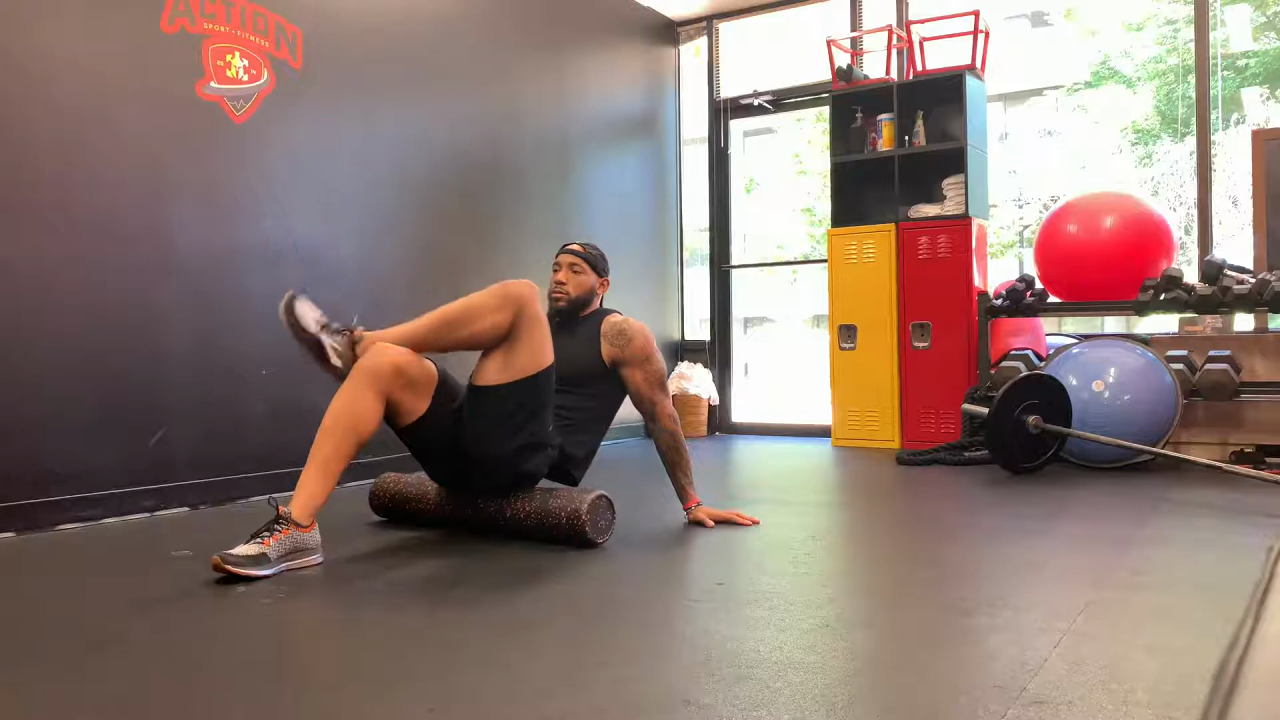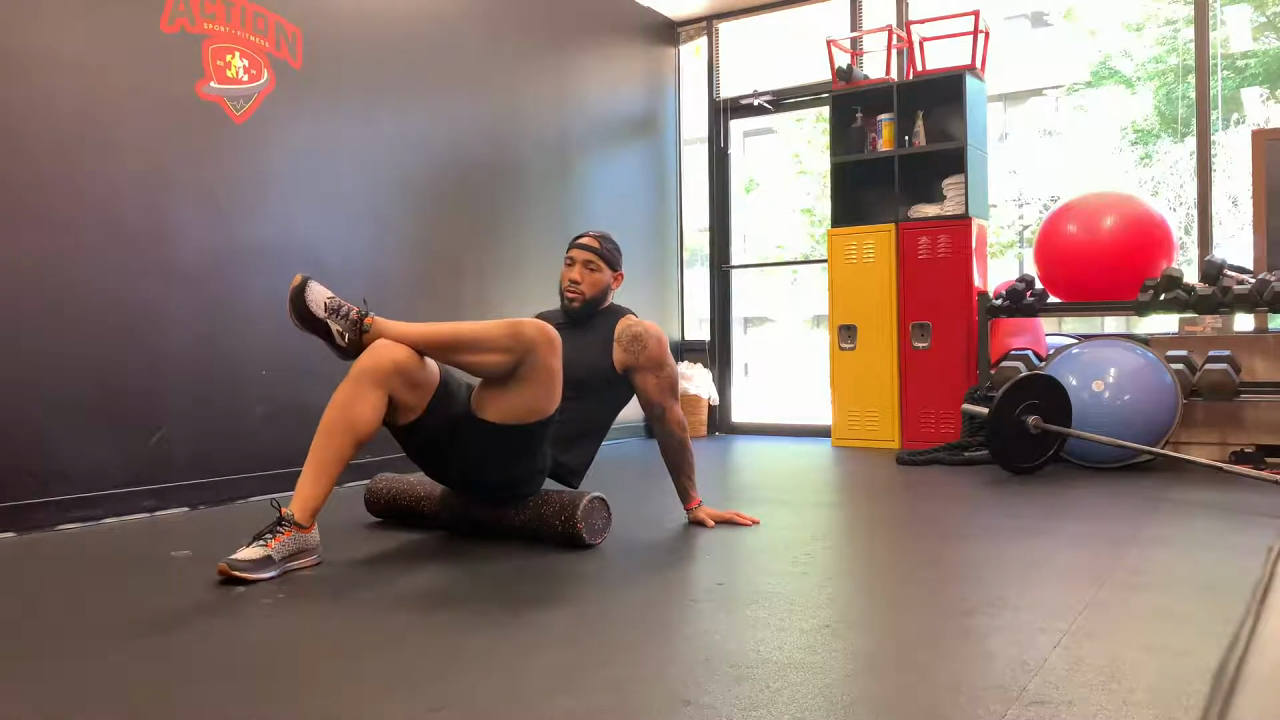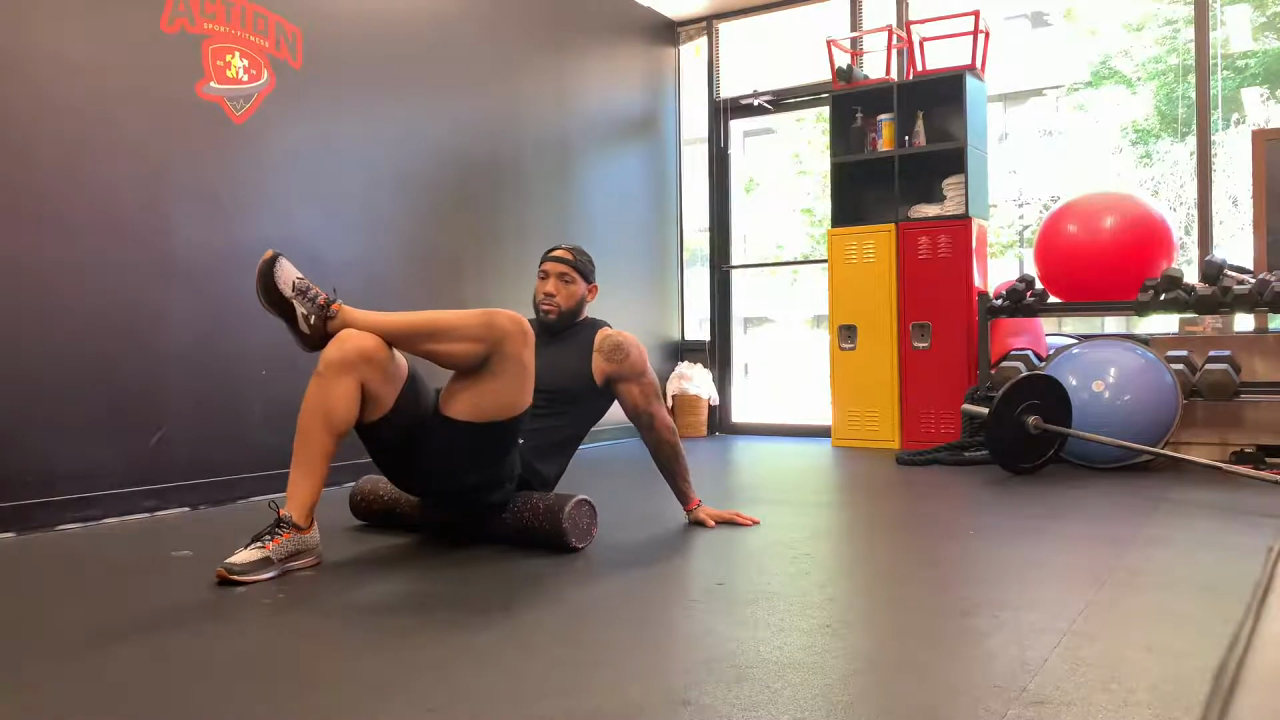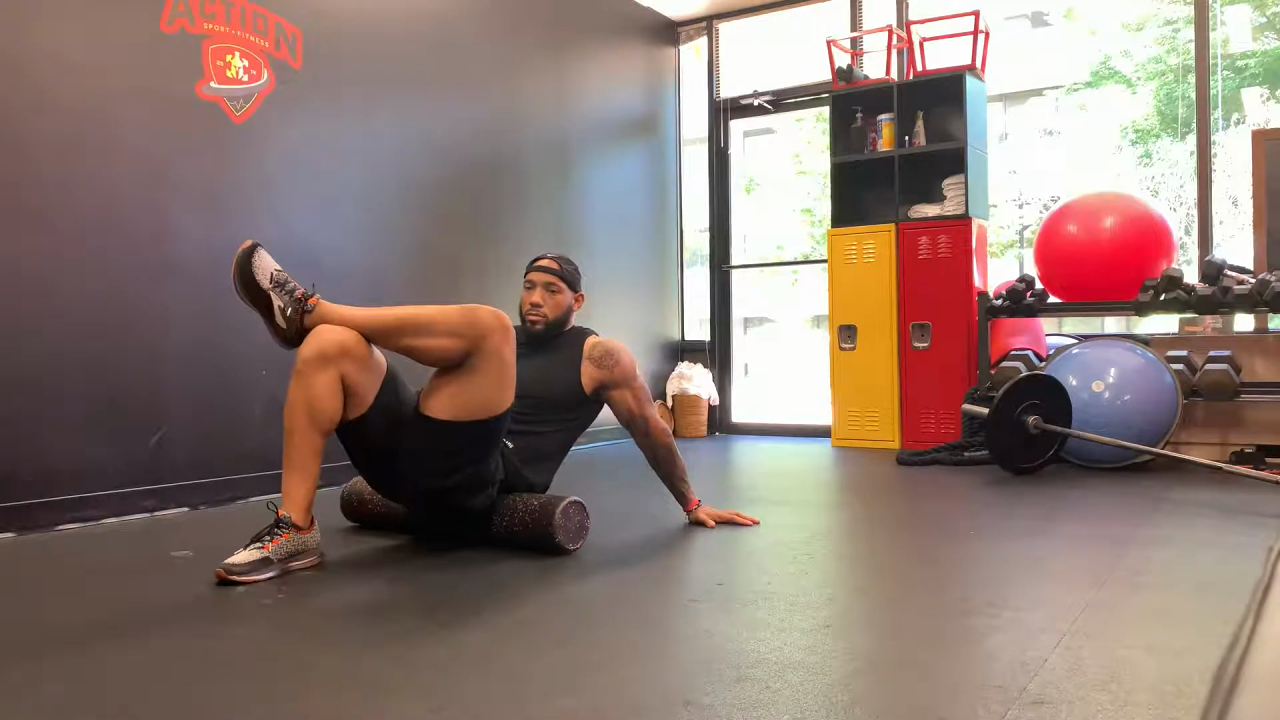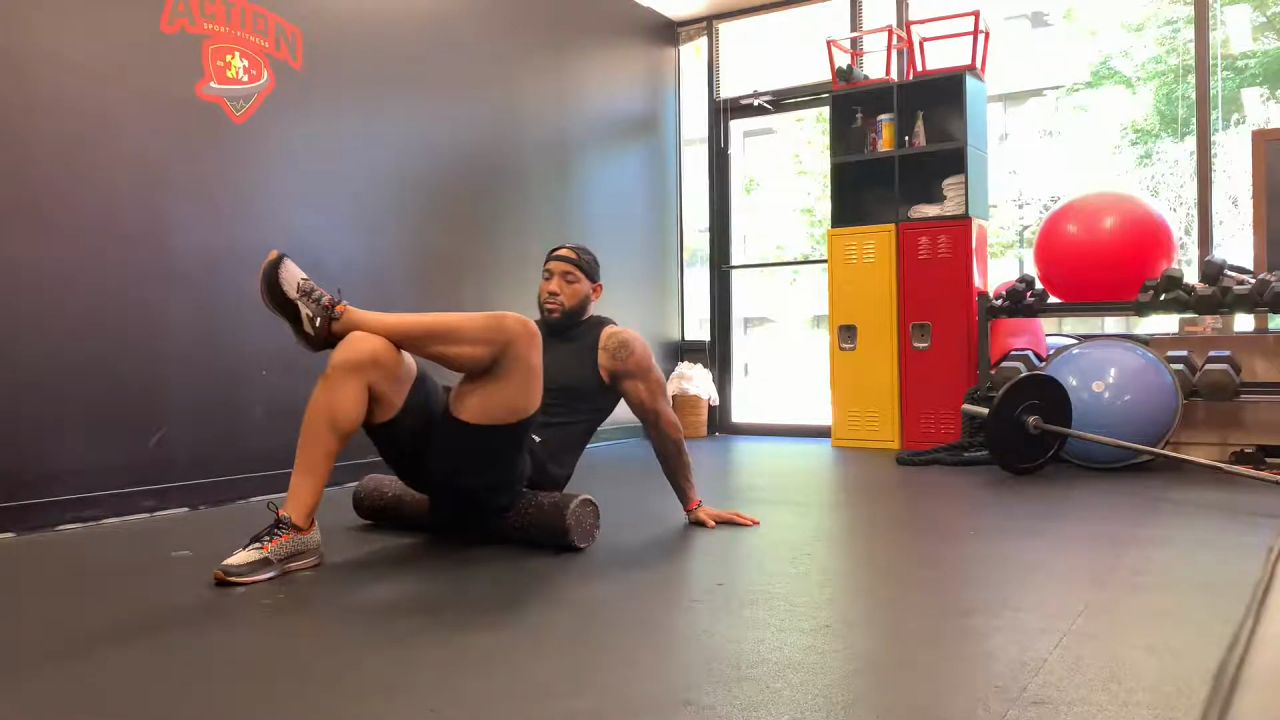
dt=0.7s
person 1, frame 1
left shoulder: (621, 334)
right shoulder: (542, 332)
left elbow: (661, 415)
left wrist: (691, 502)
left hip: (518, 454)
right hip: (472, 447)
left knee: (519, 295)
right knee: (385, 364)
left ankle: (354, 343)
right ankle: (298, 528)
person 1, frame 2
left shoulder: (635, 337)
right shoulder: (546, 323)
left elbow: (668, 420)
left wrist: (693, 503)
left hip: (516, 464)
right hip: (466, 441)
left knee: (534, 338)
right knee: (385, 361)
left ankle: (364, 327)
right ankle: (297, 529)
person 1, frame 3
left shoulder: (612, 348)
right shoulder: (521, 341)
left elbow: (656, 425)
left wrist: (691, 503)
left hip: (486, 472)
right hip: (432, 452)
left knee: (506, 328)
right knee: (352, 350)
left ankle: (330, 315)
right ankle: (295, 530)
person 1, frame 4
left shoulder: (600, 356)
right shoulder: (506, 345)
left elbow: (651, 430)
left wrist: (692, 504)
left hip: (469, 474)
right hip: (413, 455)
left knee: (486, 323)
right knee: (329, 346)
left ankle: (306, 309)
right ankle: (294, 529)
person 1, frame 5
left shoulder: (616, 345)
right shoulder: (532, 337)
left elbow: (662, 421)
left wrist: (692, 502)
left hip: (495, 469)
right hip: (441, 451)
left knee: (514, 331)
right knee: (362, 353)
left ankle: (336, 315)
right ankle: (295, 530)
